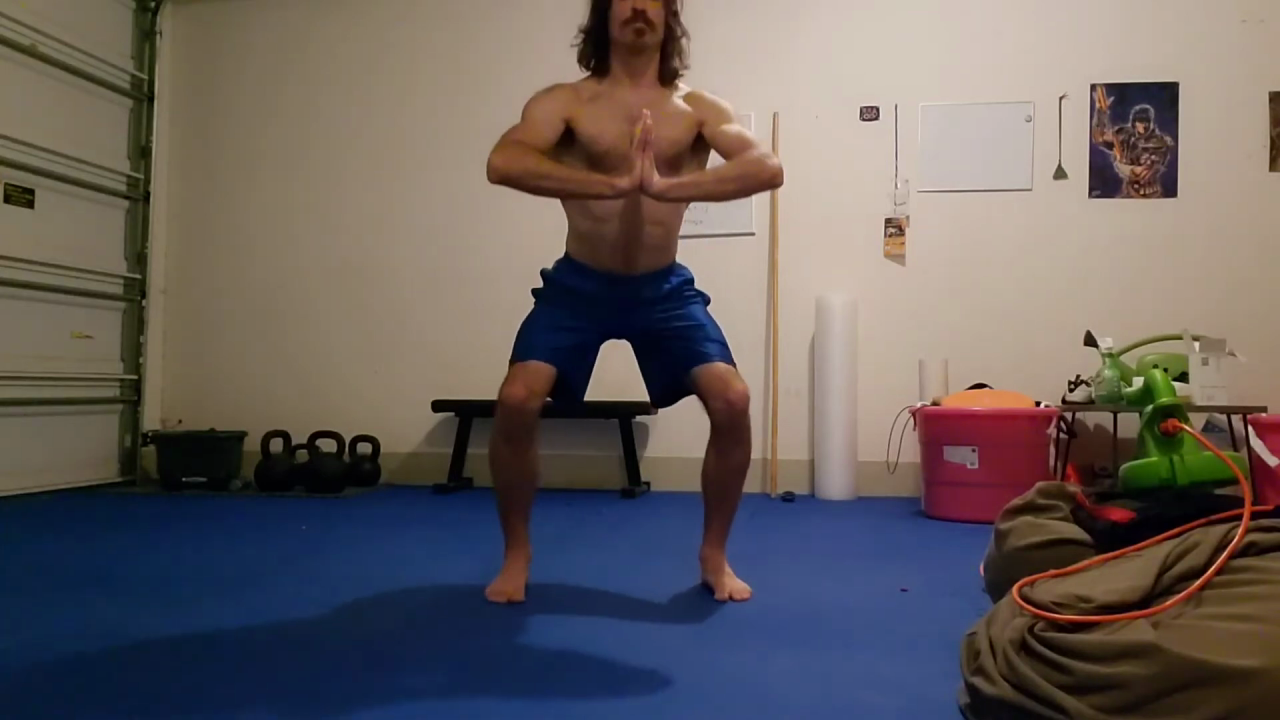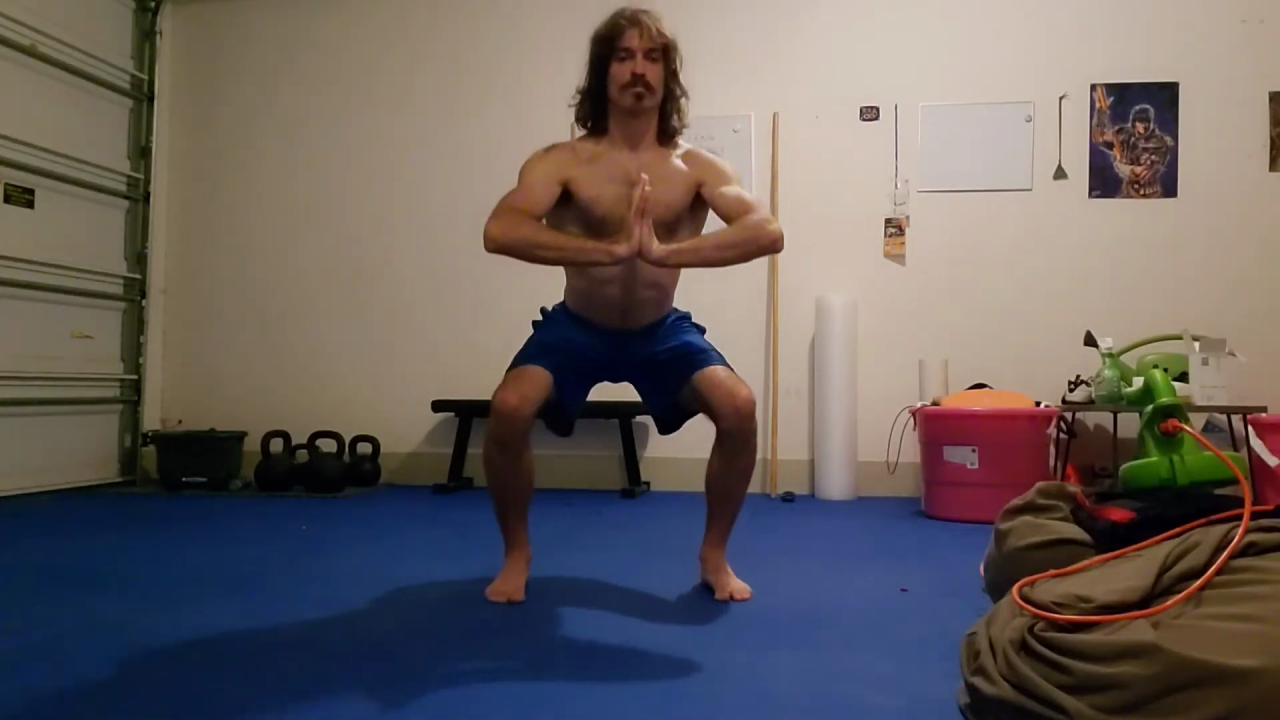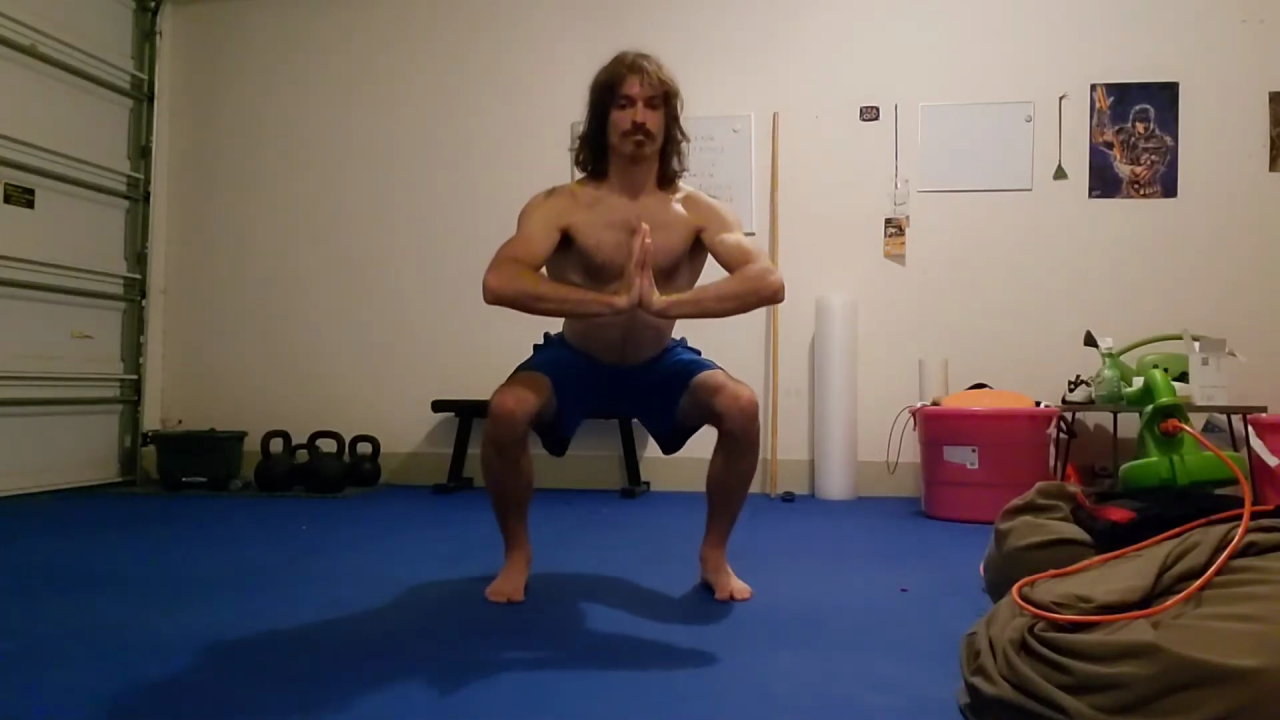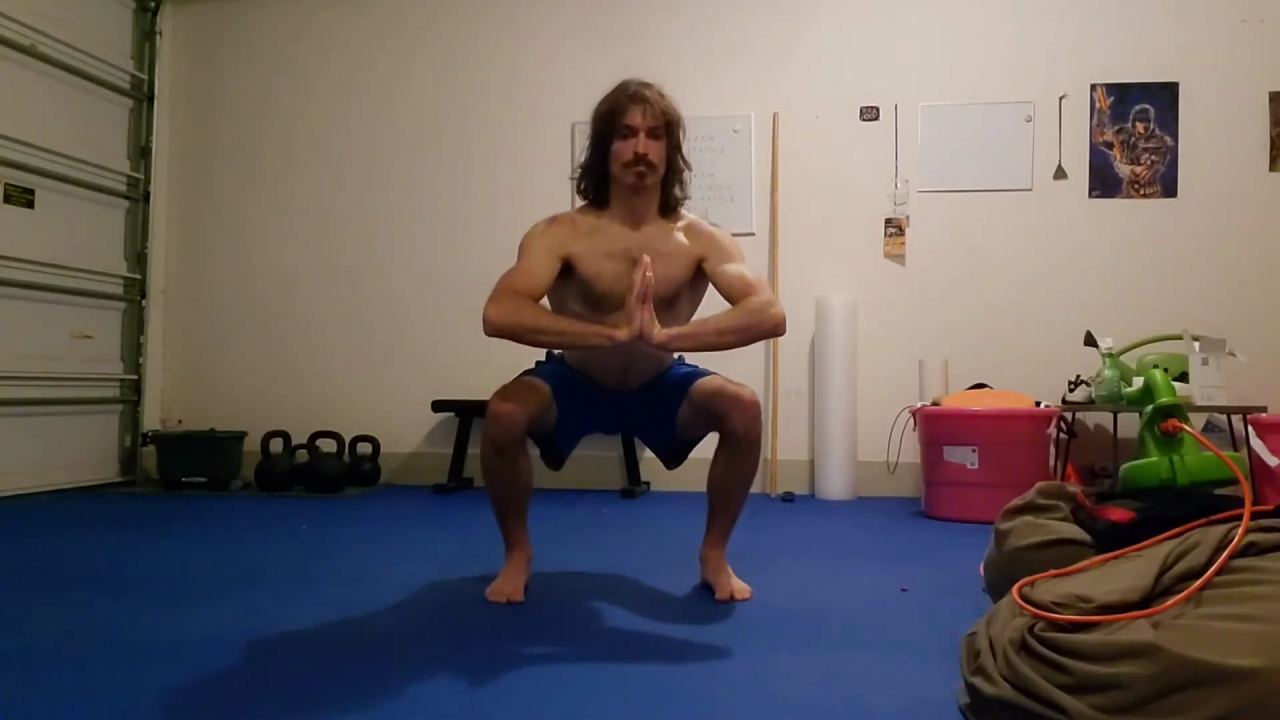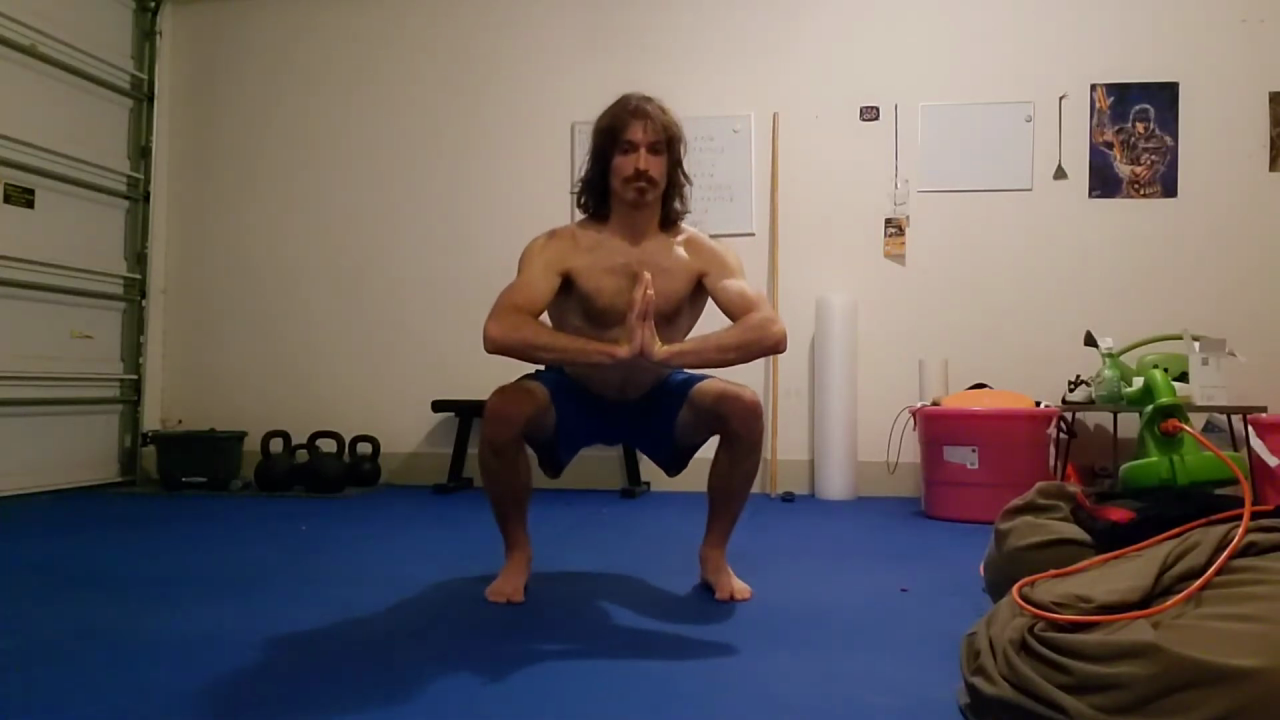
dt=0.7s
person 1, frame 1
left shoulder: (699, 108)
right shoulder: (564, 101)
left elbow: (768, 168)
right elbow: (502, 163)
left wrist: (667, 187)
right wrist: (616, 184)
left hip: (664, 288)
right hip: (578, 286)
left knee: (731, 401)
right knee: (517, 400)
left ankle: (714, 555)
right ankle: (517, 554)
person 1, frame 2
left shoulder: (697, 166)
right shoulder: (561, 162)
left elbow: (768, 233)
right elbow: (499, 232)
left wrist: (666, 252)
right wrist: (613, 249)
left hip: (661, 331)
right hip: (575, 328)
left knee: (738, 408)
right knee: (509, 409)
left ankle: (715, 555)
right ankle: (517, 554)
person 1, frame 3
left shoulder: (698, 211)
right shoulder: (559, 206)
left elbow: (769, 283)
right elbow: (499, 283)
left wrist: (666, 303)
right wrist: (613, 300)
left hip: (659, 363)
right hip: (574, 360)
left knee: (740, 408)
right knee: (506, 411)
left ankle: (714, 554)
right ankle: (517, 552)
person 1, frame 4
left shoulder: (700, 239)
right shoulder: (560, 234)
left elbow: (770, 314)
right elbow: (498, 315)
left wrist: (666, 335)
right wrist: (614, 332)
left hip: (660, 385)
right hip: (575, 382)
left knee: (742, 410)
right knee: (505, 413)
left ankle: (714, 554)
right ankle: (517, 553)
person 1, frame 5
left shoulder: (701, 253)
right shoulder: (559, 248)
left elbow: (771, 331)
right elbow: (499, 332)
left wrist: (664, 351)
right wrist: (614, 349)
left hip: (659, 397)
right hip: (574, 395)
left knee: (744, 410)
right knee: (503, 412)
left ankle: (714, 554)
right ankle: (517, 553)
